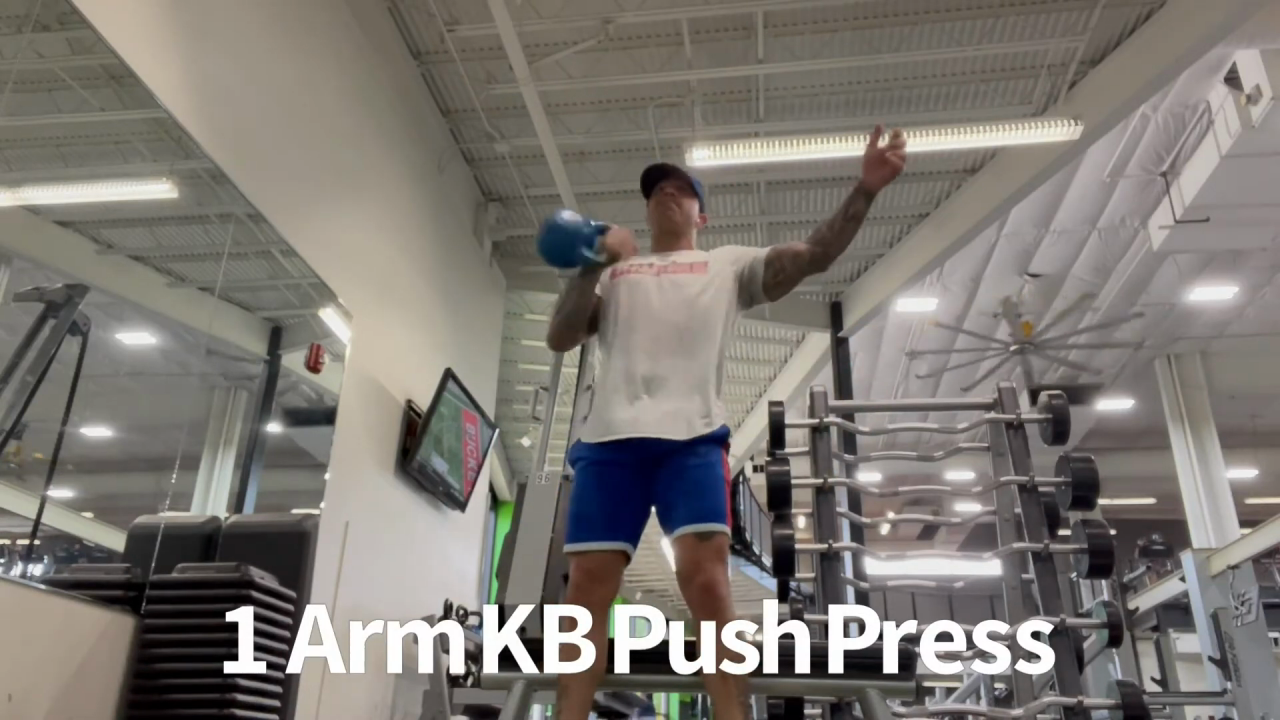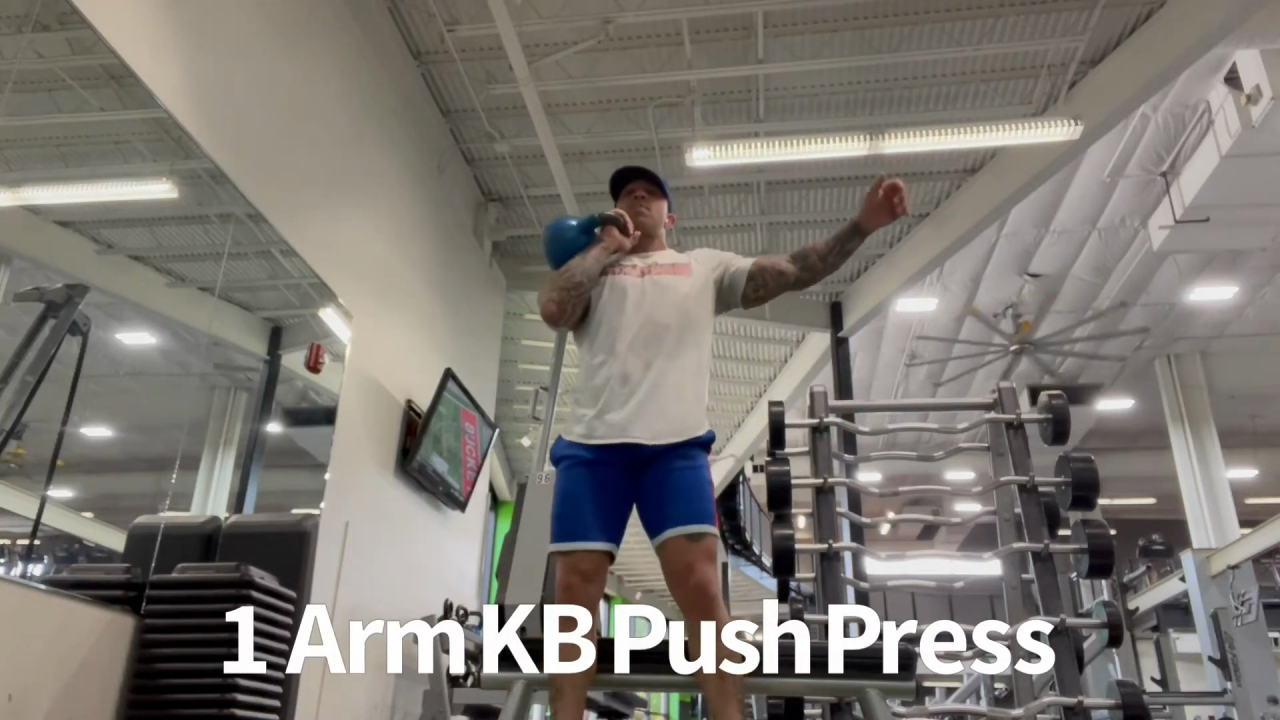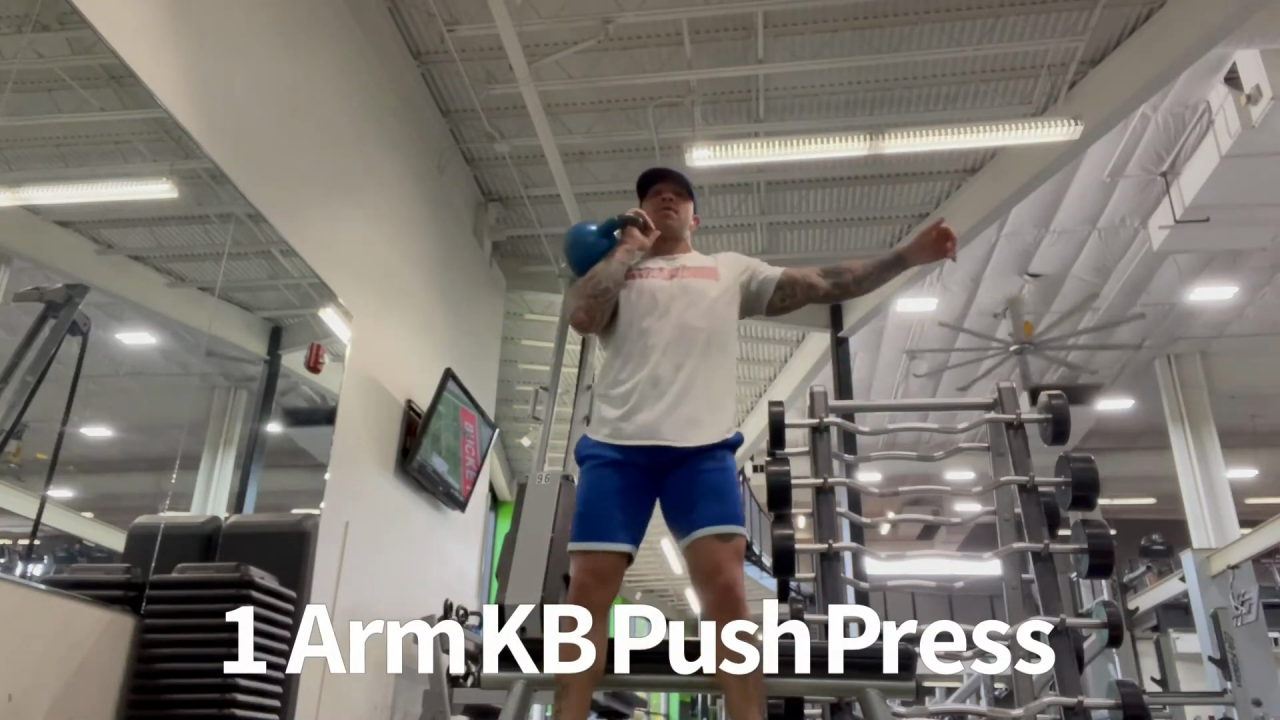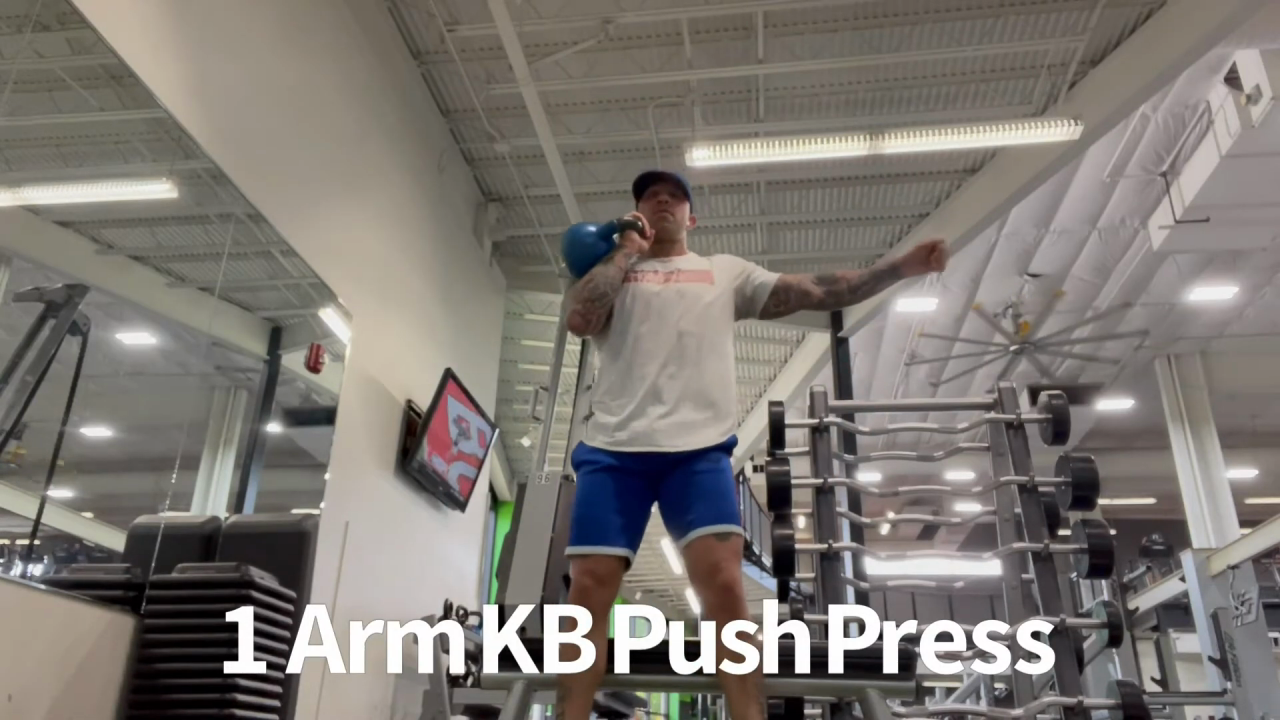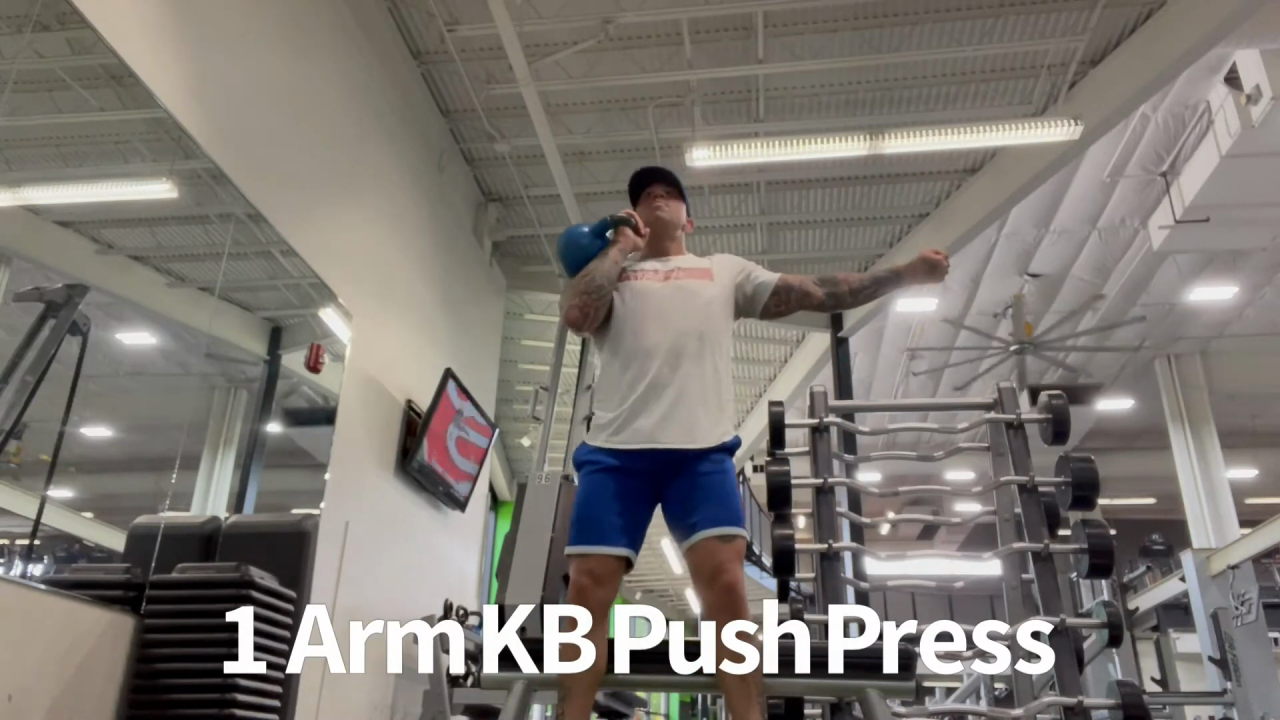
dt=0.4s
person 1, frame 1
left shoulder: (728, 265)
right shoulder: (610, 269)
left elbow: (812, 255)
right elbow: (560, 338)
left wrist: (867, 186)
right wrist: (590, 269)
left hip: (690, 438)
right hip: (608, 441)
left knee: (707, 585)
right knee: (587, 589)
person 1, frame 2
left shoulder: (705, 266)
right shoulder: (590, 268)
left elbow: (792, 272)
right elbow: (552, 309)
left wrist: (863, 225)
right wrist: (605, 247)
left hip: (675, 442)
right hip: (592, 443)
left knee: (701, 589)
right knee: (575, 590)
person 1, frame 3
left shoulder: (730, 269)
right shoulder: (615, 269)
left elbow: (822, 284)
right elbow: (581, 316)
left wrist: (908, 254)
right wrist: (627, 248)
left hip: (701, 445)
right hip: (615, 444)
left knee: (726, 588)
right knee: (588, 591)
person 1, frame 4
left shoulder: (724, 271)
right shoulder: (610, 271)
left elbow: (815, 291)
right elbow: (577, 319)
left wrist: (904, 265)
right wrist: (626, 251)
left hip: (698, 448)
right hip: (612, 449)
left knee: (724, 587)
right knee: (588, 593)
person 1, frame 5
left shoulder: (723, 270)
right shoulder: (610, 273)
left elbow: (817, 292)
right elbow: (575, 315)
left wrist: (907, 272)
right wrist: (621, 247)
left hip: (700, 449)
right hip: (616, 449)
left knee: (726, 588)
right knee: (588, 592)
